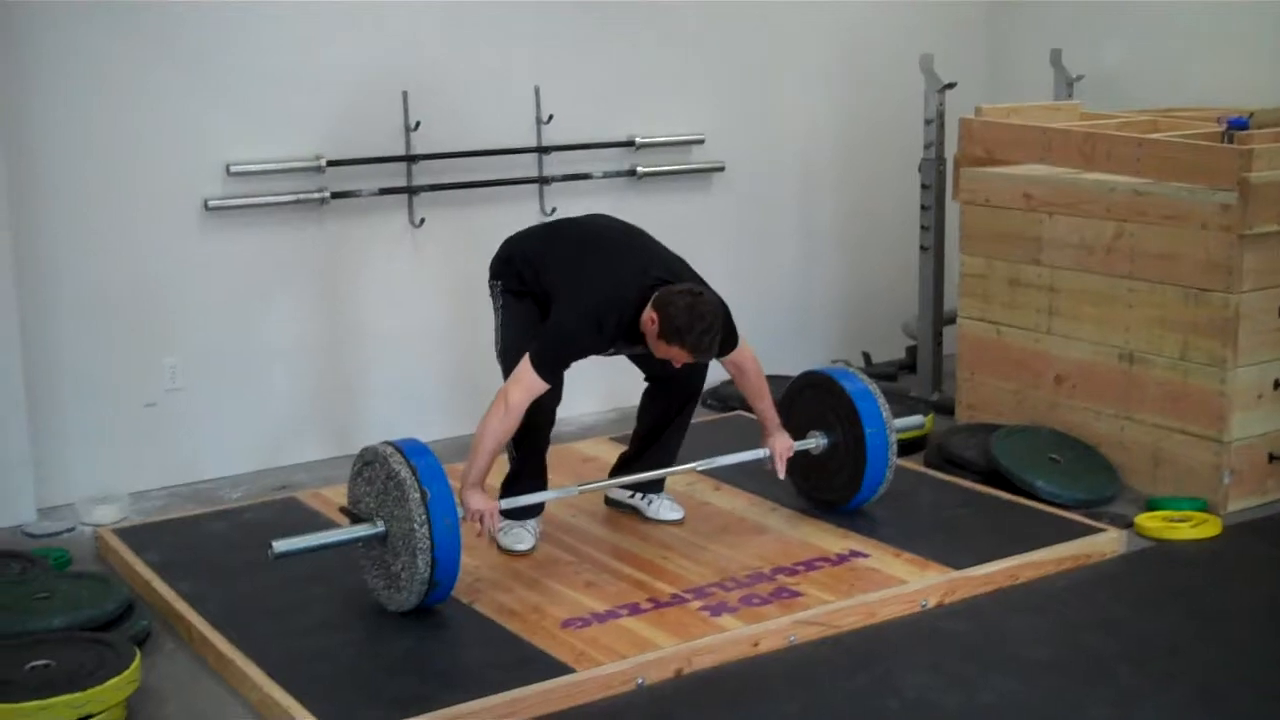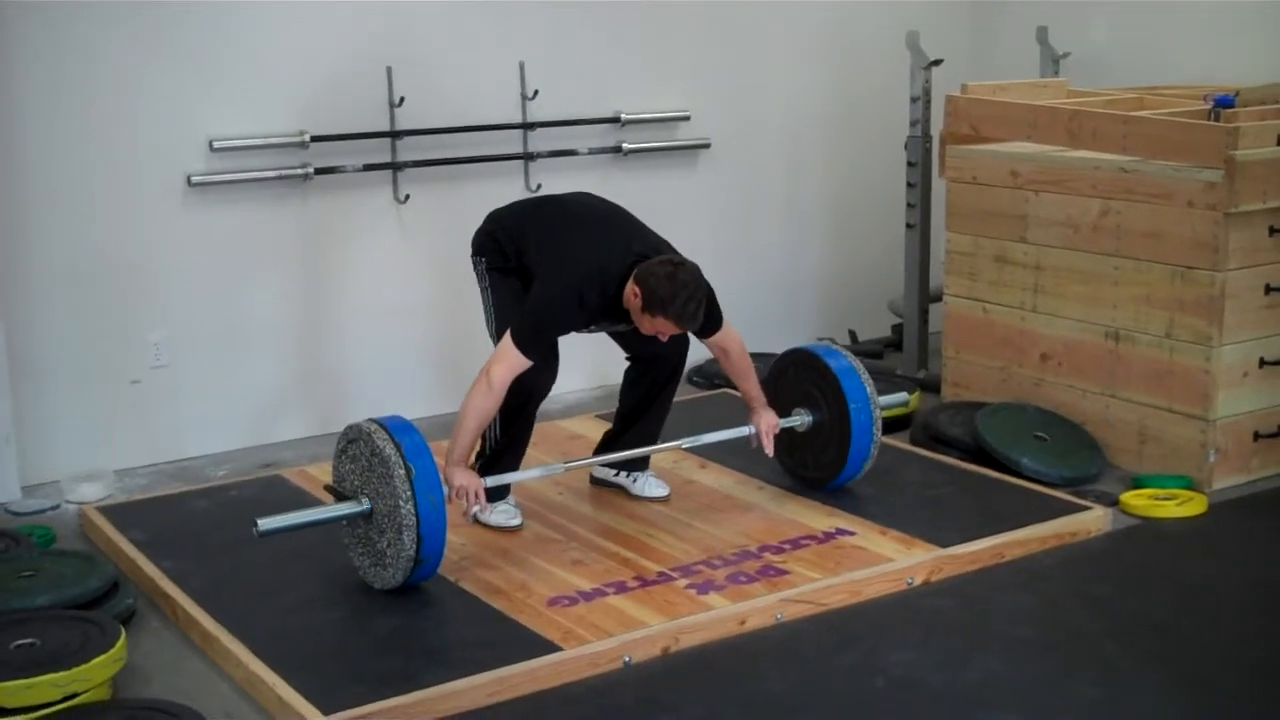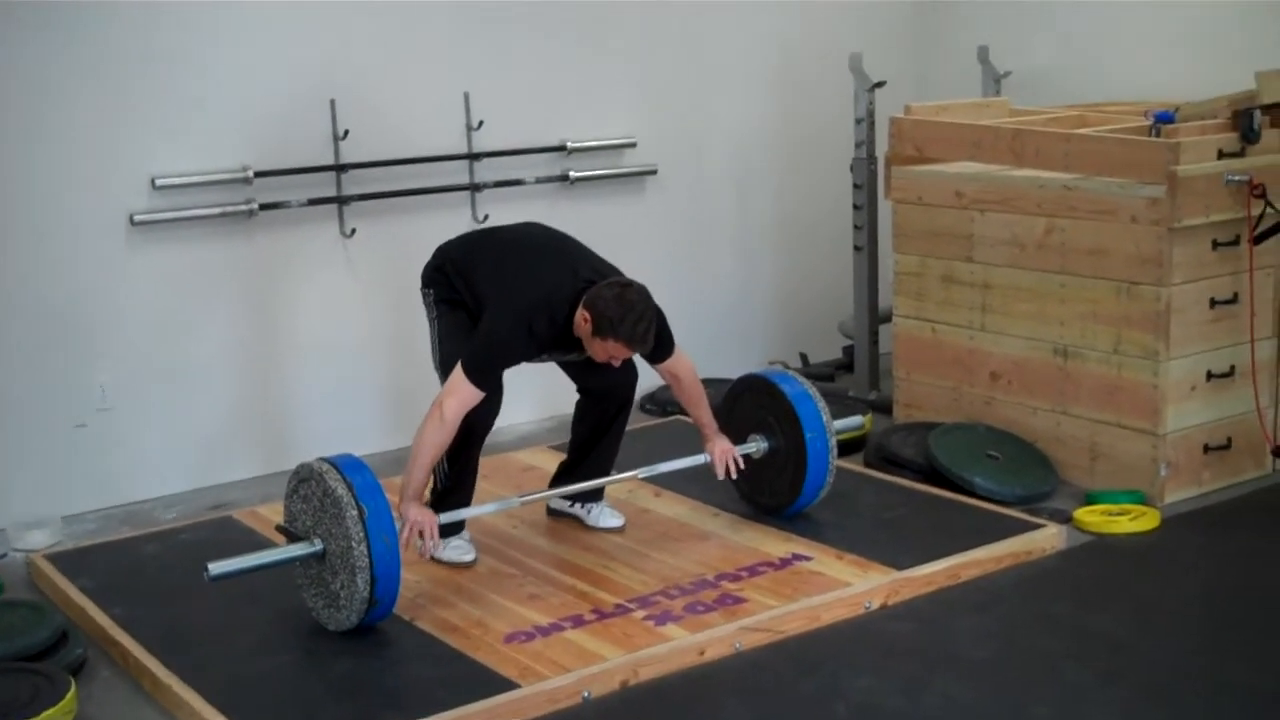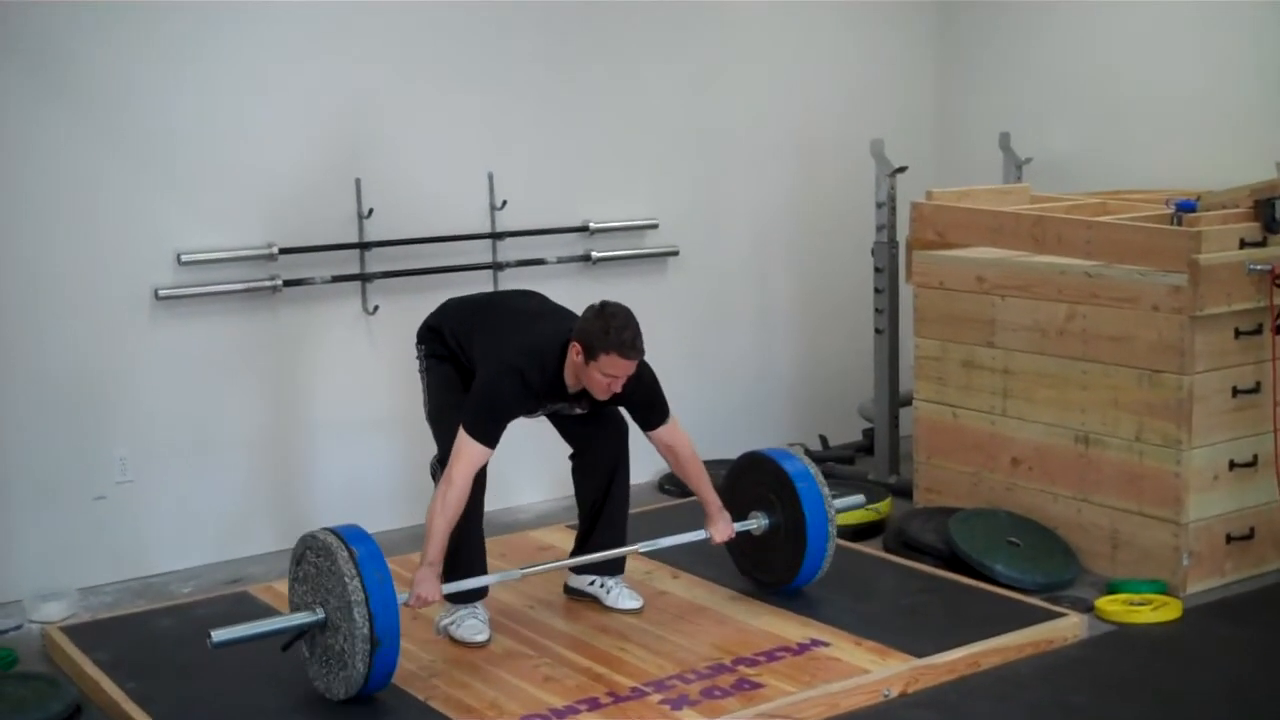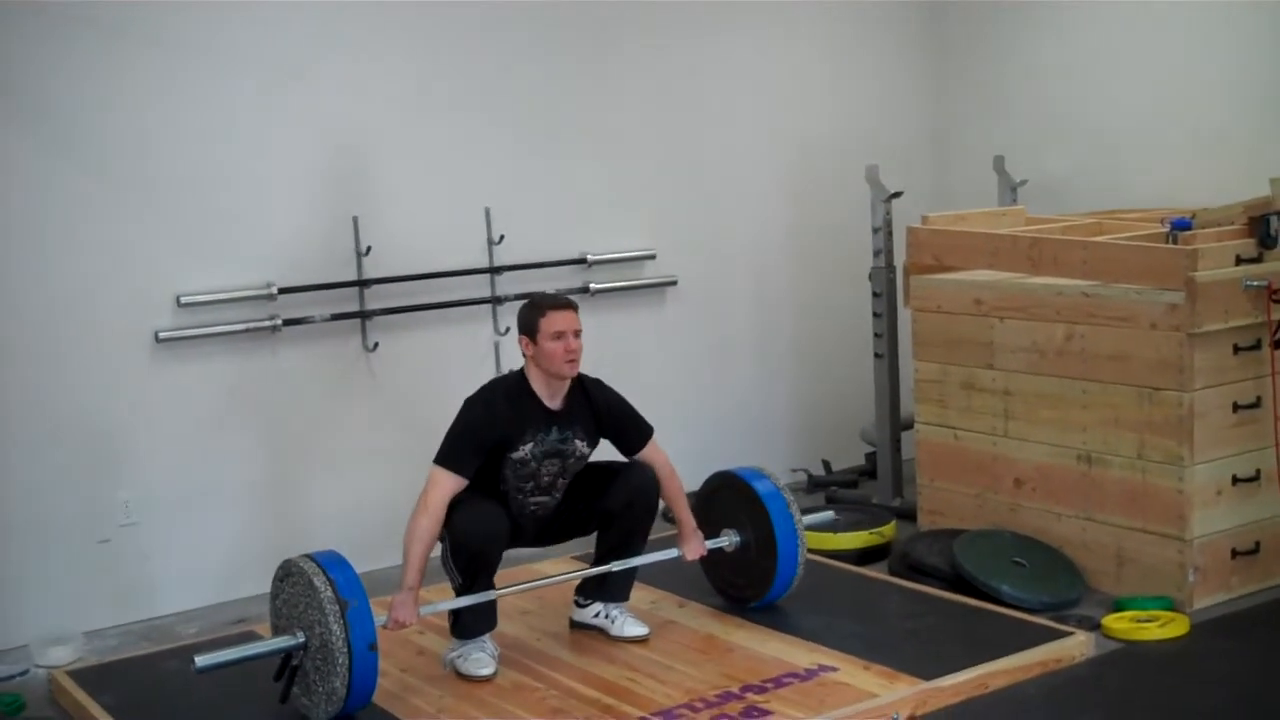
dt=1s
person 1, frame 1
left shoulder: (697, 308)
right shoulder: (591, 317)
left elbow: (741, 361)
right elbow: (513, 398)
left wrist: (772, 429)
right wrist: (472, 488)
right hip: (521, 278)
left knee: (689, 374)
right knee: (538, 394)
left ankle: (635, 483)
right ankle: (519, 510)
person 1, frame 2
left shoulder: (680, 286)
right shoulder: (575, 291)
left elbow: (726, 344)
right elbow: (496, 375)
left wrist: (758, 406)
right wrist: (456, 465)
left knee: (670, 351)
right knee: (535, 368)
left ankle: (620, 462)
right ankle: (490, 487)
person 1, frame 3
left shoulder: (631, 311)
right shoulder: (523, 322)
left elbow: (677, 371)
right elbow: (448, 410)
left wrist: (712, 434)
right wrist: (410, 502)
right hip: (454, 286)
left knee: (617, 383)
right knee: (478, 403)
left ankle: (575, 492)
right ankle: (446, 524)
person 1, frame 4
left shoulder: (627, 369)
right shoulder: (516, 372)
left elbow: (672, 441)
right elbow: (458, 473)
left wrist: (714, 510)
right wrist: (428, 569)
right hip: (449, 349)
left knee: (606, 438)
right knee: (466, 462)
left ankle: (593, 571)
right ankle: (462, 601)
person 1, frame 5
left shoulder: (596, 398)
right shoulder: (491, 407)
left elbow: (657, 462)
right elbow: (434, 497)
left wrist: (688, 530)
right wrist: (408, 592)
left hip: (553, 508)
right hip: (492, 513)
left knee: (640, 485)
right knee: (478, 528)
left ankle: (597, 602)
right ankle: (471, 635)
